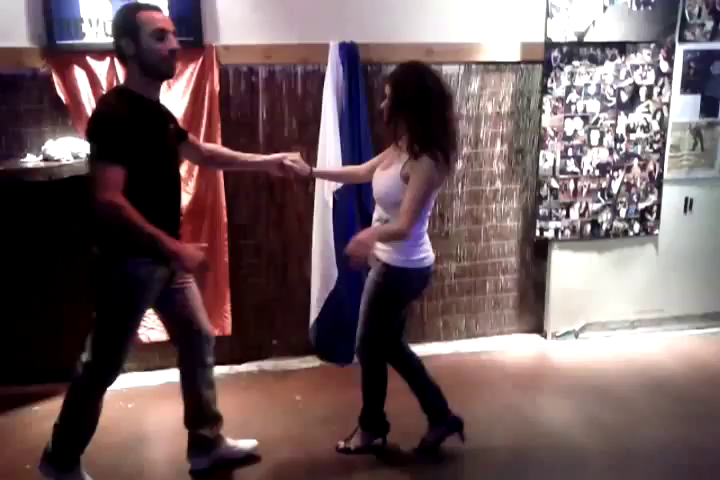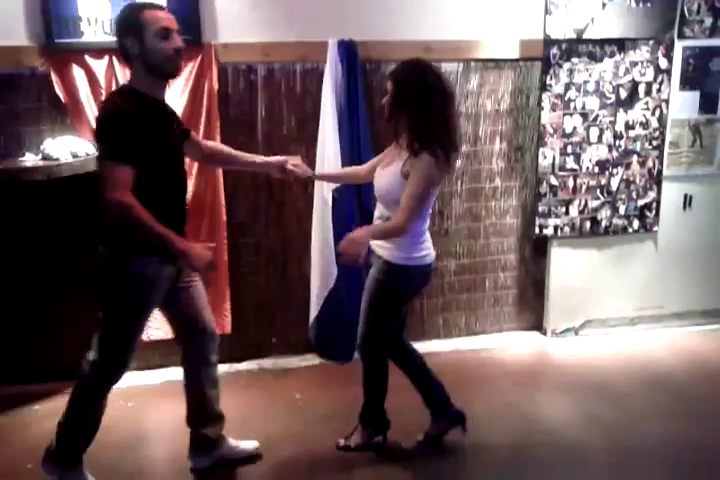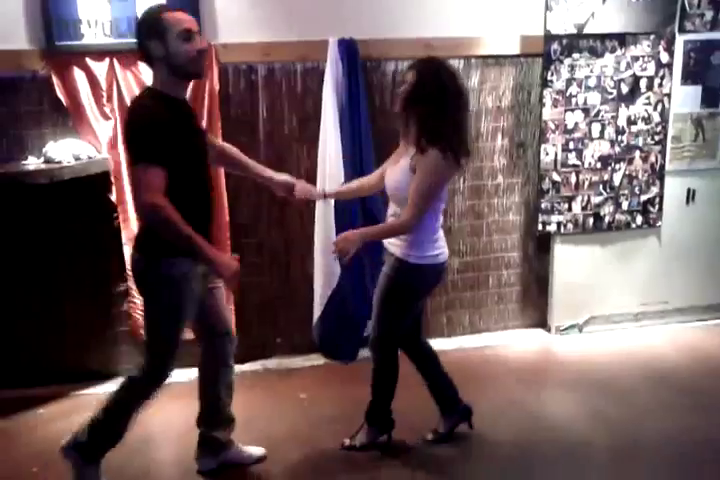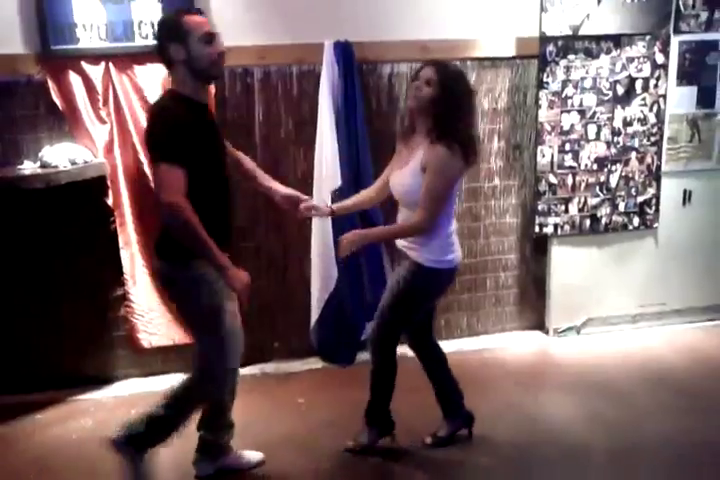
dt=0.1s
person 1, frame 1
left shoulder: (156, 110)
right shoulder: (113, 113)
left elbow: (198, 151)
right elbow: (108, 200)
left wrist: (263, 162)
right wrist: (175, 247)
left hip: (164, 258)
right hip: (128, 261)
left knee: (198, 341)
right knee: (103, 365)
person 1, frame 2
left shoulder: (160, 109)
right shoulder: (120, 112)
left elbow: (199, 147)
right elbow: (118, 200)
left wrist: (264, 163)
right wrist: (184, 247)
left hip: (170, 257)
right hip: (136, 260)
left knee: (203, 340)
right knee: (110, 363)
person 1, frame 3
left shoulder: (180, 108)
right shoulder: (148, 114)
left elbow: (215, 148)
right elbow: (153, 203)
left wrist: (270, 177)
right wrist: (213, 255)
left hip: (191, 257)
right hip: (167, 261)
left knee: (222, 343)
right knee: (158, 366)
person 1, frame 4
left shoulder: (199, 111)
right shoulder: (171, 117)
left elbow: (225, 154)
right elbow: (172, 203)
left wrist: (272, 187)
right wrist: (224, 266)
left hip: (207, 260)
right hip: (187, 264)
left knee: (225, 356)
right knee: (218, 364)
right ankle: (138, 440)
person 2, frame 1
left shoulder: (426, 161)
right shoulder: (403, 147)
left elbow: (403, 226)
right elbow: (364, 172)
left wrist: (371, 235)
right wrist: (312, 171)
left hip: (400, 268)
right hip: (394, 263)
left knee: (369, 346)
right knee: (389, 344)
left ankle: (371, 426)
right ankle: (440, 417)
person 2, frame 2
left shoulder: (426, 158)
right shoulder: (404, 144)
left elbow: (401, 223)
right elbow: (365, 172)
left wrist: (366, 233)
right wrist: (313, 174)
left hip: (401, 265)
right hip: (394, 261)
left knee: (371, 343)
right knee: (391, 341)
left ankle: (372, 424)
right ankle: (443, 410)
person 2, frame 3
left shoulder: (434, 153)
right shoulder: (412, 141)
left elbow: (409, 220)
right elbow: (376, 181)
left wrist: (358, 236)
right wrist: (324, 192)
left hip: (415, 261)
right hip: (406, 257)
left knee: (382, 341)
right knee: (407, 338)
left ankle: (377, 423)
right ankle: (454, 409)
person 2, frame 4
left shoulder: (443, 152)
right shoulder: (409, 143)
left elbow: (423, 222)
right elbow: (377, 192)
left wrist: (364, 236)
right wrist: (329, 209)
left hip: (430, 264)
right hip: (418, 260)
left knee: (381, 339)
right knee: (420, 339)
left ankle: (377, 423)
right ankle: (456, 415)
